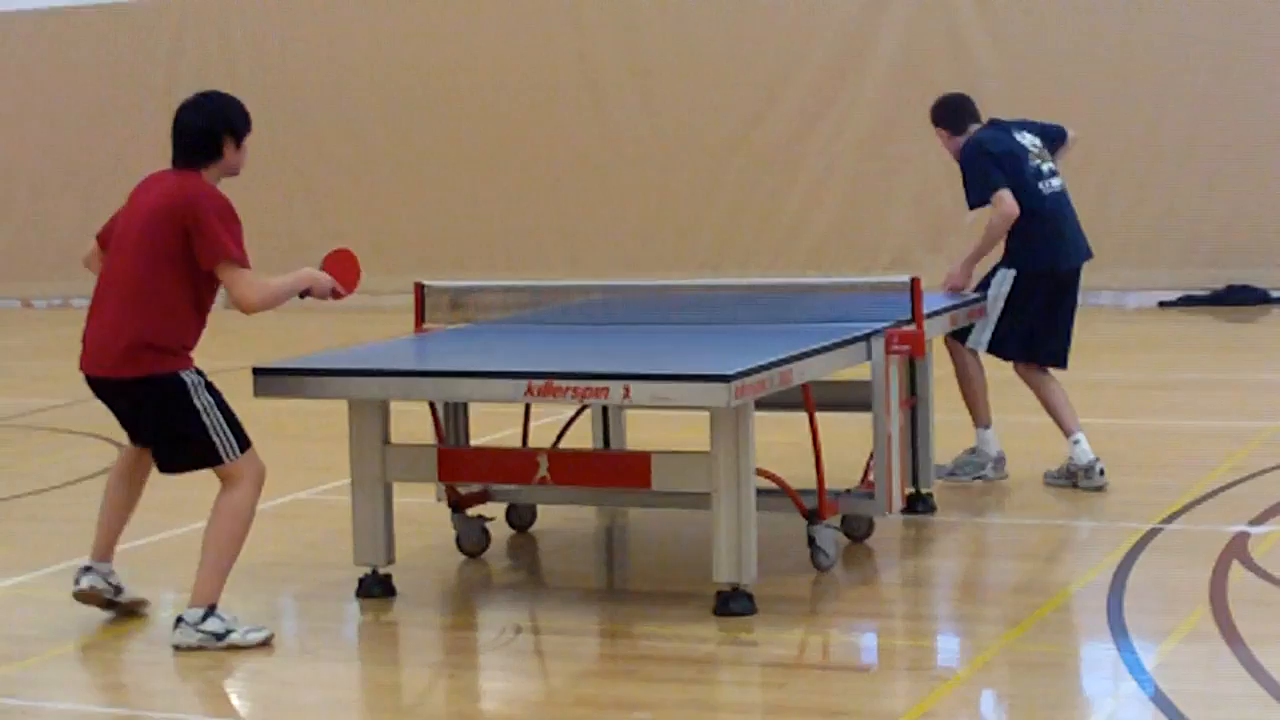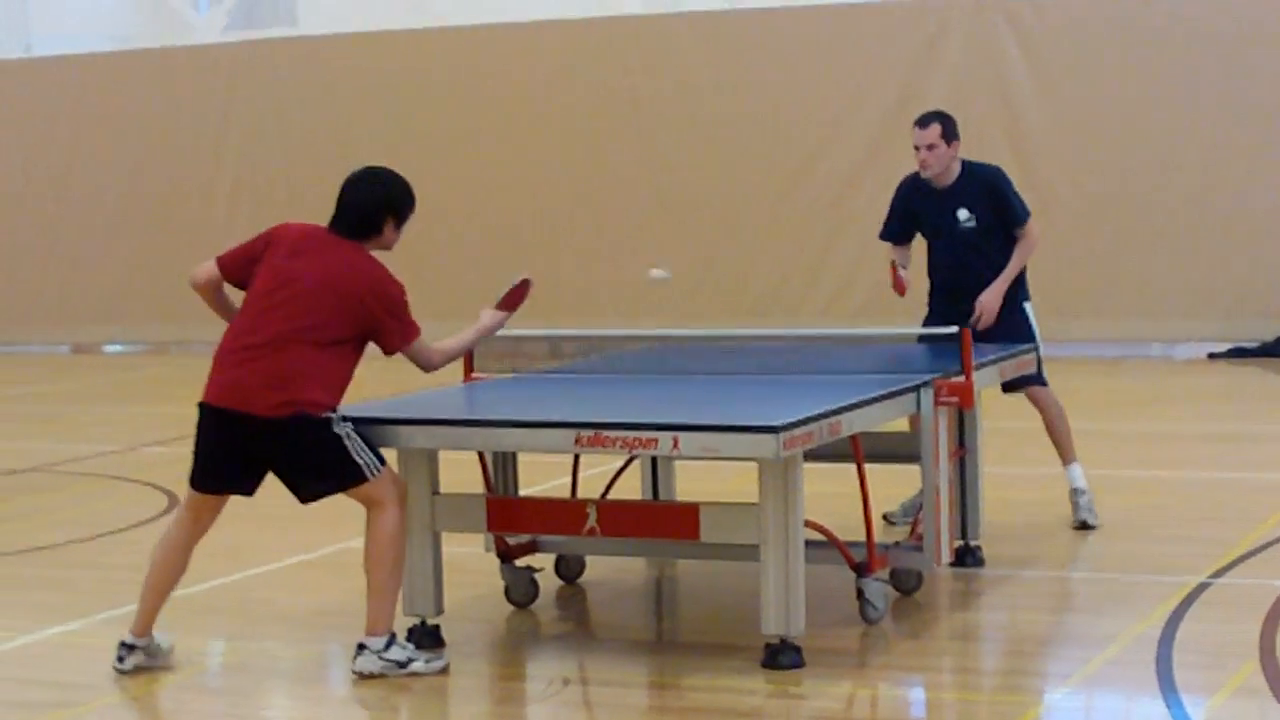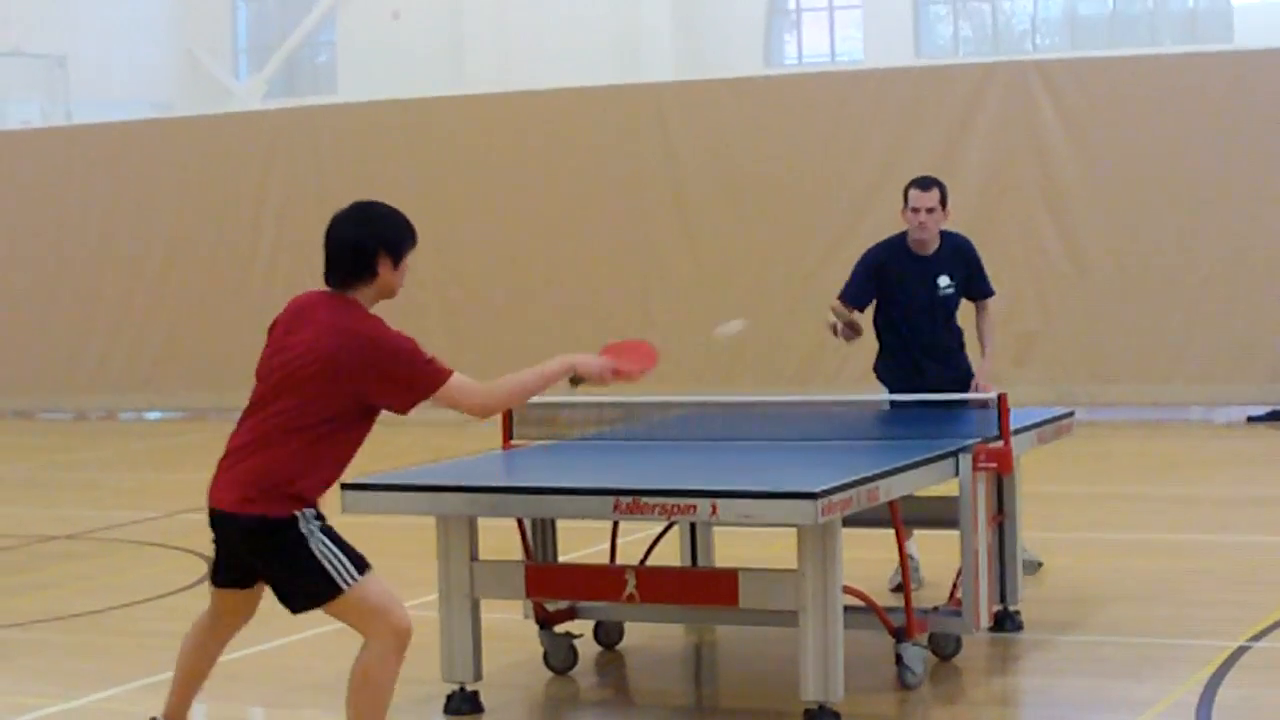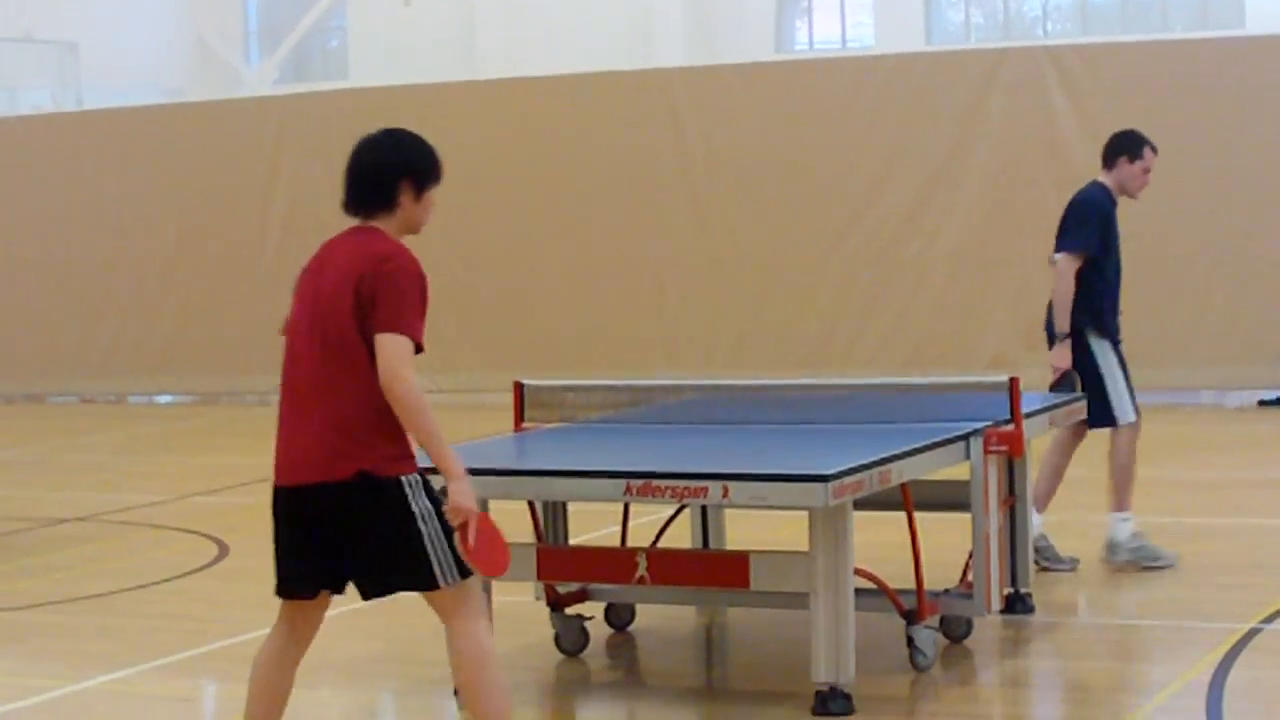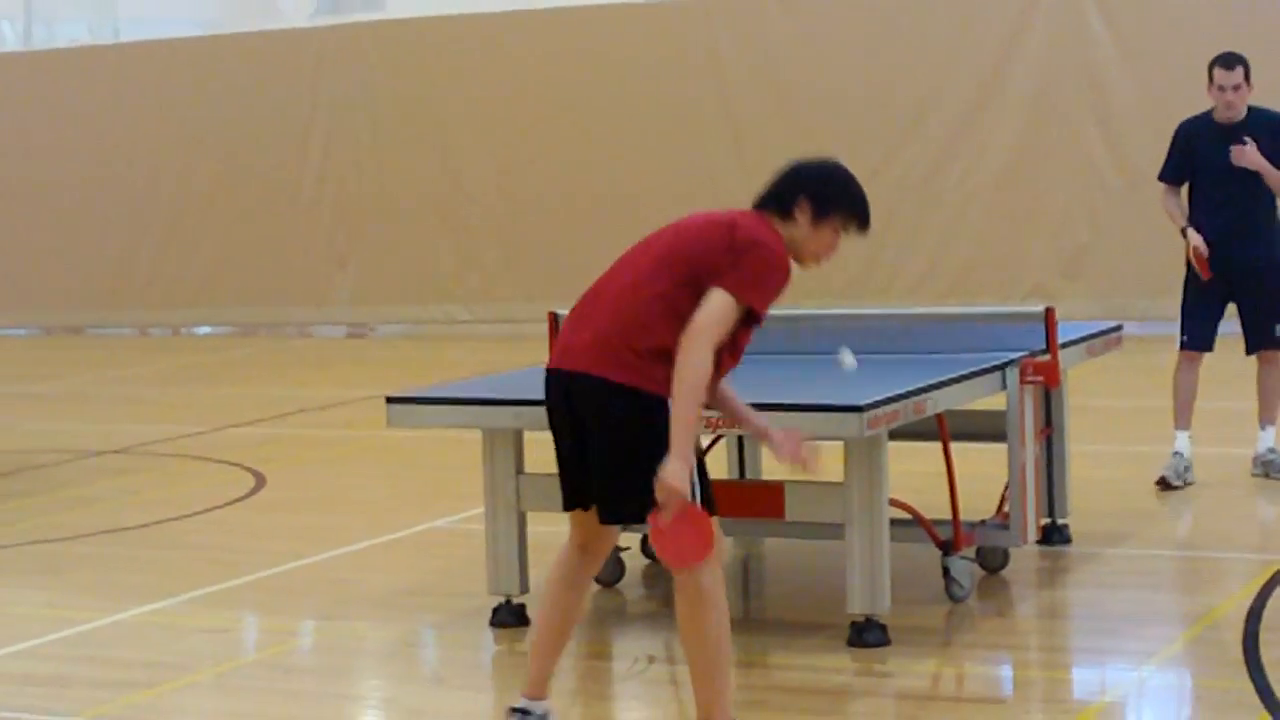
dt=1s
person 1, frame 1
left shoulder: (150, 188)
right shoulder: (207, 203)
left elbow: (95, 257)
right elbow: (249, 296)
right wrist: (306, 279)
left hip: (102, 358)
right hip: (155, 365)
left knee: (145, 447)
right knee: (245, 474)
left ankle: (96, 570)
right ankle: (200, 616)
person 1, frame 2
left shoulder: (284, 237)
right shoulder: (378, 283)
left elbow: (203, 278)
right elbow: (430, 359)
right wrist: (481, 328)
left hip: (224, 399)
right hip: (296, 410)
left knee: (194, 515)
right knee: (387, 498)
left ankle: (136, 642)
right ankle: (377, 643)
person 1, frame 3
left shoulder: (298, 309)
right shoulder: (372, 343)
right elbow: (483, 400)
right wrist: (568, 367)
left hip: (230, 497)
right hip: (278, 511)
left knee: (227, 611)
right knee: (389, 625)
person 1, frame 4
left shoulder: (326, 258)
right shoulder: (394, 264)
right elbow: (395, 379)
right wrist: (454, 473)
left hip: (298, 470)
right hip: (369, 469)
left knee: (294, 625)
right knee: (465, 607)
person 1, frame 5
left shoulder: (716, 232)
right shoulder: (762, 252)
right elbow: (700, 341)
left wrist: (762, 431)
right wrist: (678, 454)
left hip: (572, 371)
right hip: (629, 385)
left knee: (587, 541)
person 2, frame 1
left shoulder: (974, 151)
right shoulder: (1016, 130)
left elbow: (1008, 212)
right elbow: (1067, 137)
left wrist: (966, 265)
left hip: (1031, 259)
right hip: (1066, 255)
left knee: (963, 341)
right knee: (1029, 362)
left ankle: (986, 451)
right ankle: (1083, 459)
person 2, frame 2
left shoulder: (989, 180)
right shoulder: (910, 192)
left elbow: (1029, 236)
right elbow: (898, 244)
left wrist: (996, 291)
right wrist: (899, 268)
left hip: (1003, 300)
right hip: (948, 305)
left knee: (1038, 391)
left ankle: (1078, 485)
person 2, frame 3
left shoulder: (960, 250)
right shoulder: (879, 258)
left elbow: (983, 306)
right elbow: (849, 313)
left wrist: (984, 364)
right wrist: (843, 327)
left hip: (954, 375)
right hip: (901, 379)
right ankle: (908, 556)
person 2, frame 4
left shoulder: (1094, 202)
right shoulder: (1093, 204)
left elbow: (1068, 268)
right elbow: (1064, 268)
right wrist: (1062, 339)
left hip: (1088, 330)
right hip: (1087, 332)
left knee: (1073, 430)
right knee: (1126, 423)
left ankle: (1032, 533)
right ankle: (1122, 534)
person 2, frame 5
right shoulder: (1190, 132)
right elbow: (1171, 194)
right wrist: (1188, 230)
right hip: (1209, 262)
right knee: (1190, 352)
right ankle: (1182, 451)
